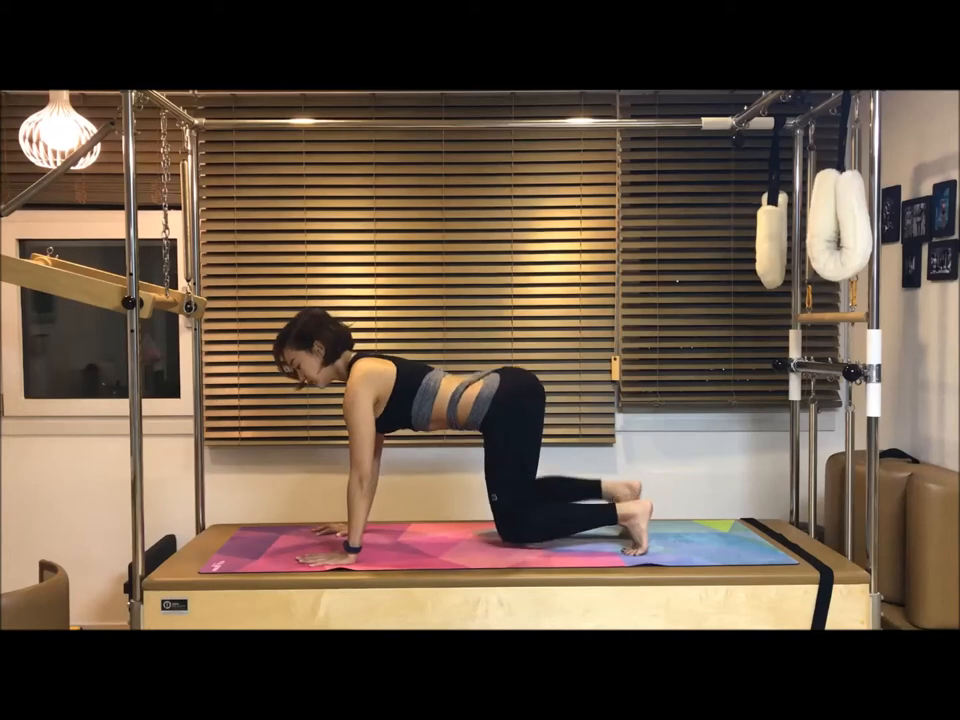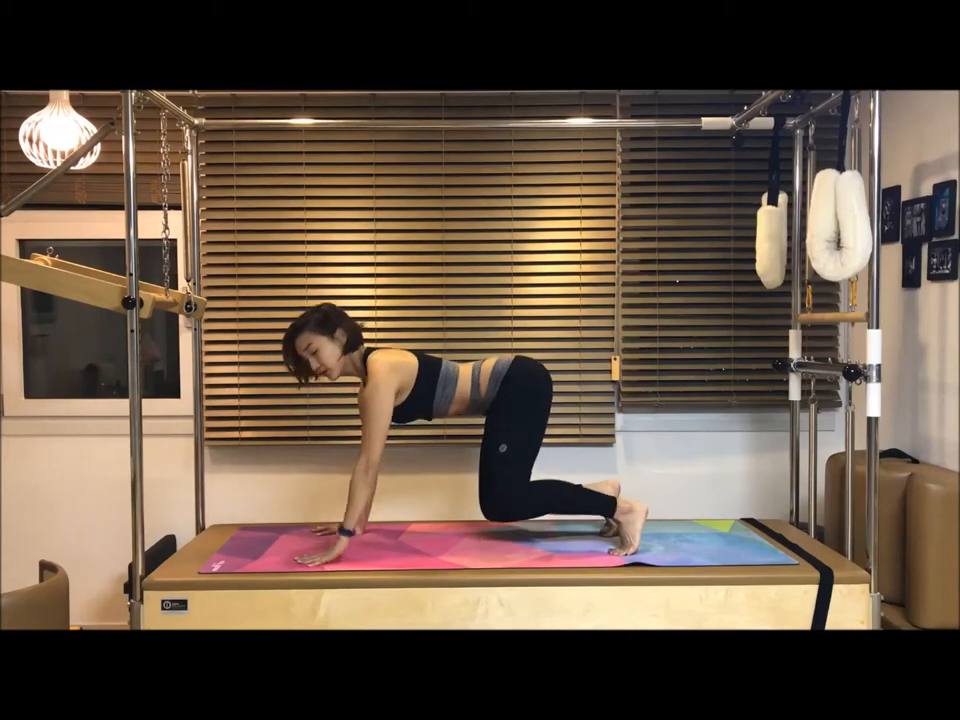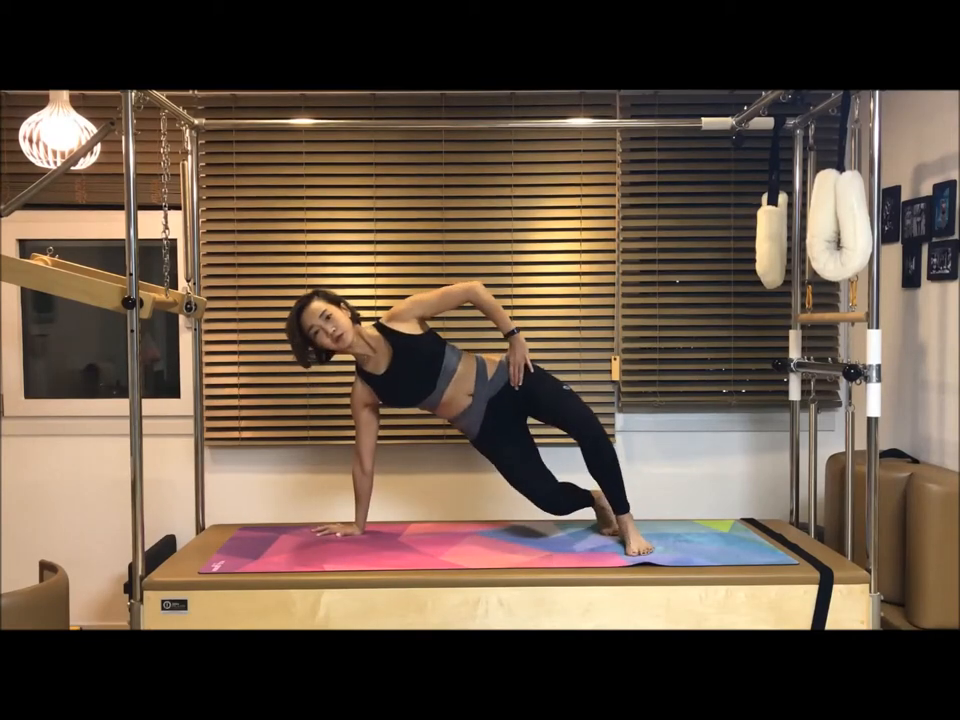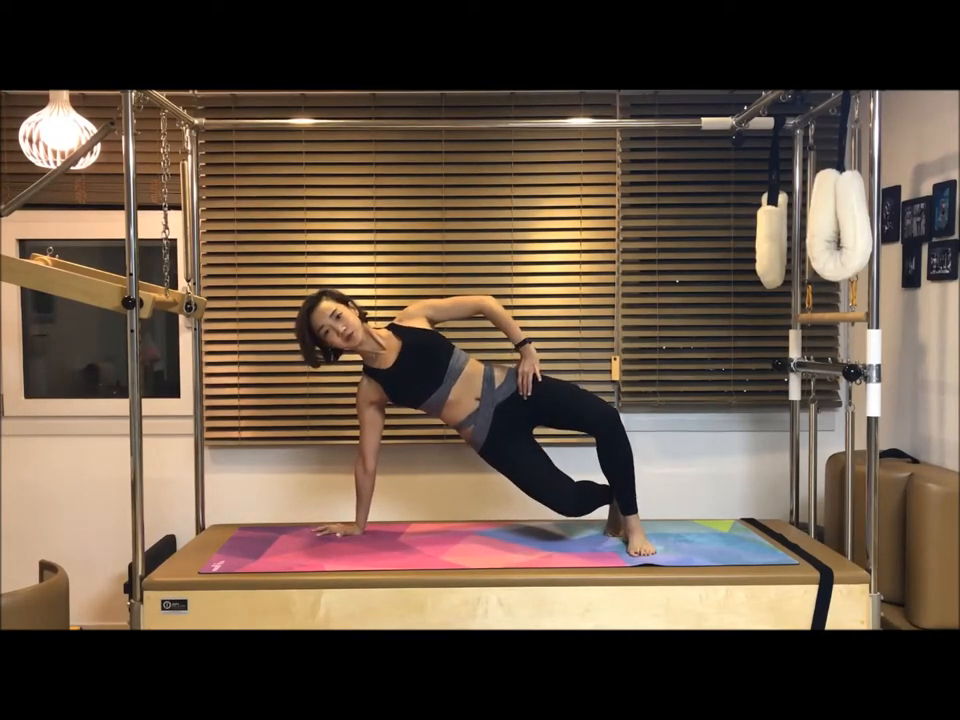
dt=1s
person 1, frame 1
left shoulder: (358, 386)
right shoulder: (369, 373)
left elbow: (361, 473)
right elbow: (372, 462)
left wrist: (350, 549)
right wrist: (355, 525)
left hip: (508, 406)
right hip: (509, 391)
left knee: (514, 527)
right knee: (512, 492)
left ankle: (627, 512)
right ankle: (612, 490)
person 1, frame 2
left shoulder: (380, 369)
right shoulder: (369, 386)
left elbow: (371, 457)
right elbow: (368, 458)
left wrist: (345, 535)
right wrist: (354, 523)
left hip: (520, 381)
right hip: (501, 399)
left knee: (509, 494)
right knee: (495, 506)
left ankle: (625, 510)
right ankle: (598, 493)
person 1, frame 3
left shoulder: (402, 317)
right shoulder: (364, 391)
left elbow: (473, 290)
right elbow: (364, 461)
left wrist: (514, 336)
right wrist: (358, 523)
left hip: (509, 381)
right hip: (487, 427)
left knee: (584, 424)
right knee: (550, 498)
left ankle: (625, 521)
right ankle: (594, 500)
person 1, frame 4
left shoulder: (412, 317)
right shoulder: (370, 390)
left elbow: (485, 304)
right elbow: (367, 461)
left wrist: (525, 346)
right wrist: (358, 523)
left hip: (515, 390)
right hip: (492, 435)
left knee: (605, 418)
right knee: (567, 501)
left ankle: (631, 521)
right ankle: (612, 496)
